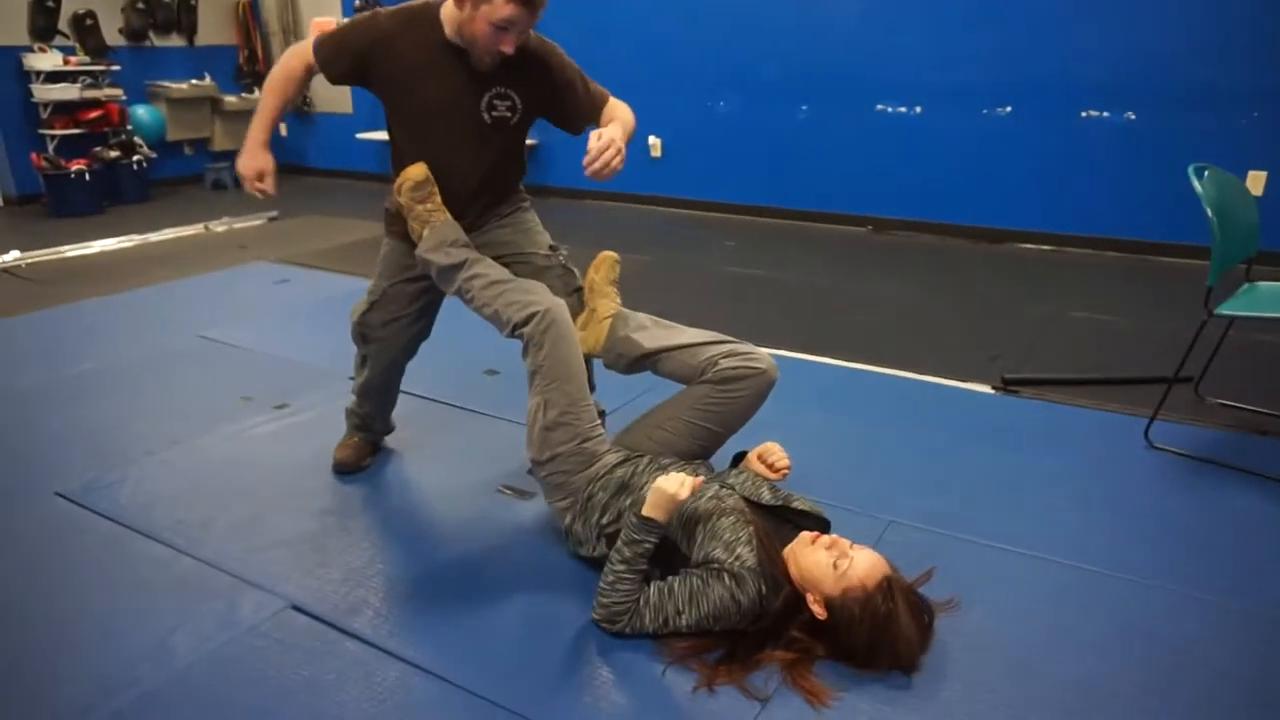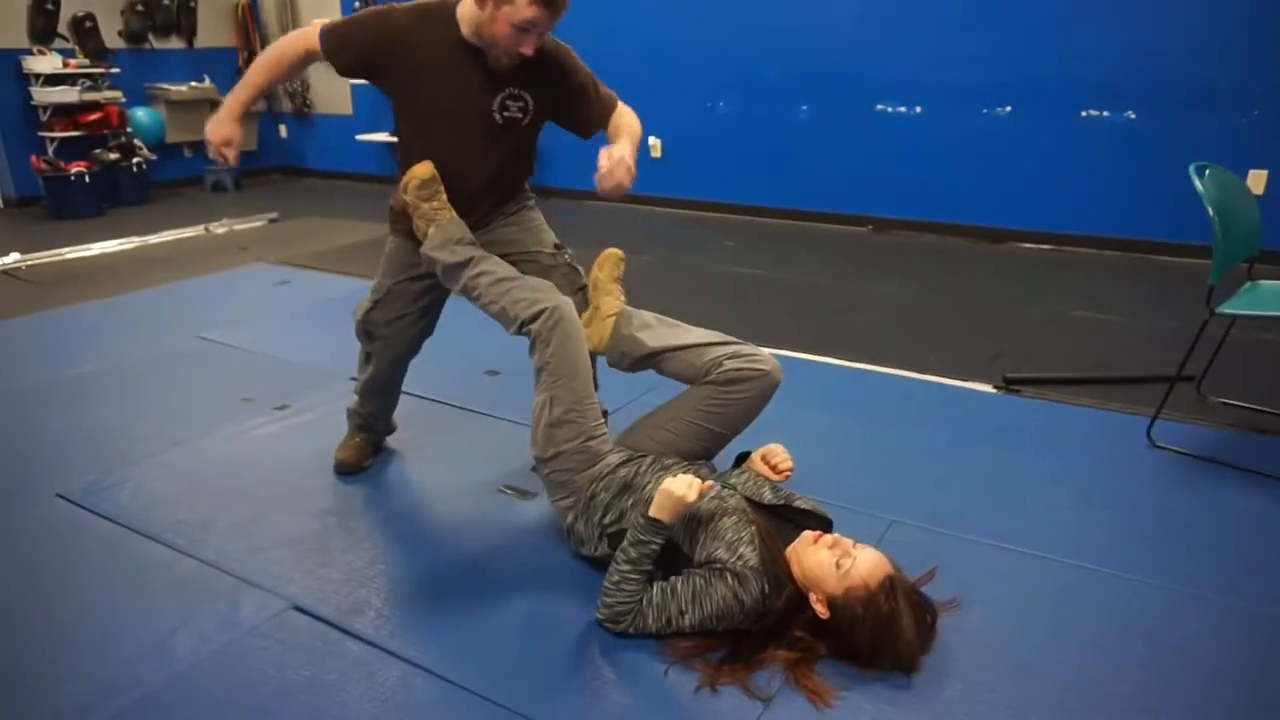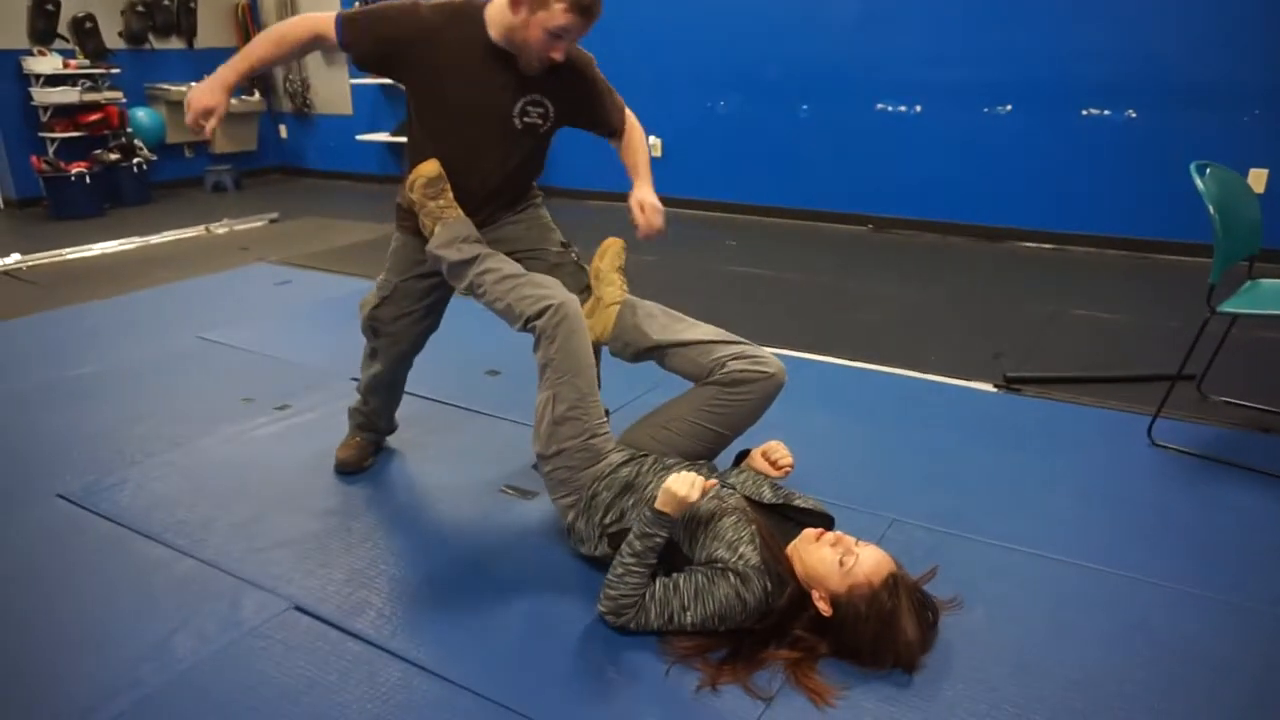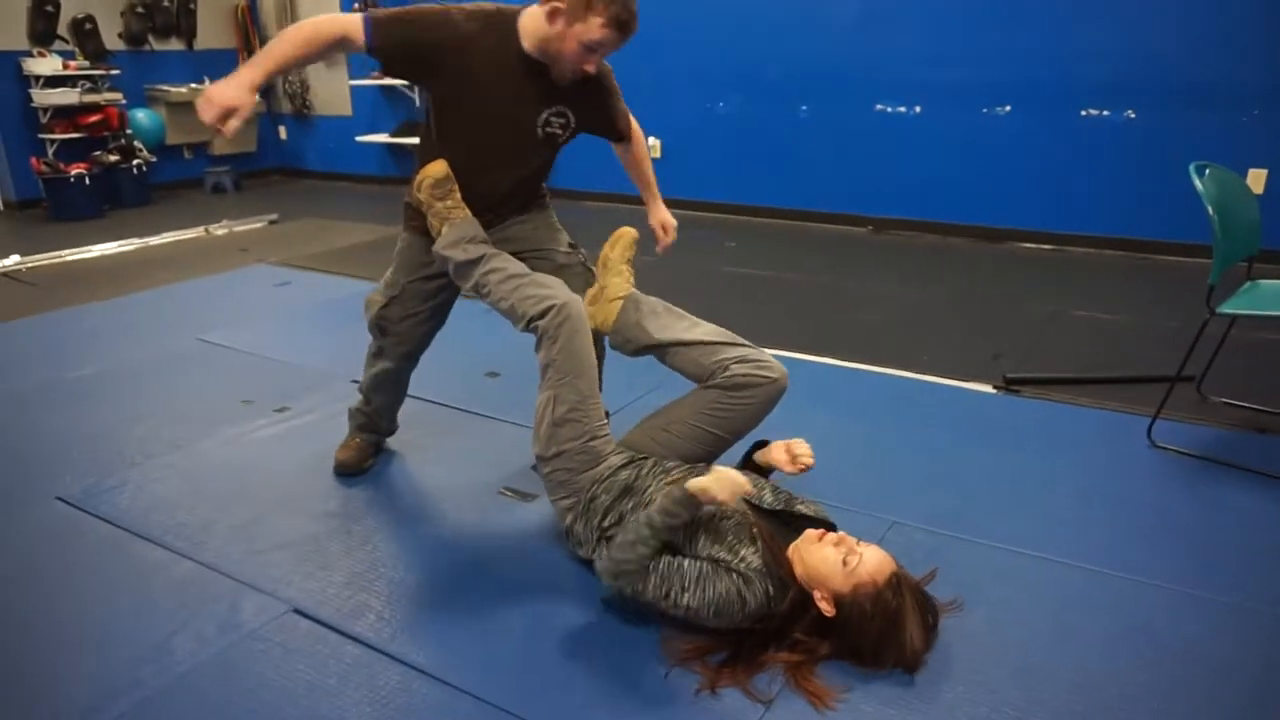
dt=0.1s
person 1, frame 1
left shoulder: (741, 591)
right shoulder: (800, 524)
left elbow: (615, 613)
left wrist: (650, 517)
right wrist: (750, 466)
left hip: (593, 495)
right hip: (638, 466)
left knee: (544, 315)
right knee: (750, 369)
left ankle: (439, 238)
right ankle: (609, 327)
person 1, frame 2
left shoulder: (744, 590)
right shoulder: (804, 523)
left elbow: (619, 613)
left wrist: (656, 519)
right wrist: (753, 466)
left hip: (596, 494)
right hip: (643, 465)
left knee: (551, 313)
right knee: (755, 371)
left ankle: (444, 235)
right ankle: (614, 326)
person 1, frame 3
left shoulder: (743, 591)
right shoulder: (803, 519)
left elbow: (618, 606)
left wrist: (664, 511)
right wrist: (753, 463)
left hip: (594, 492)
right hip: (639, 464)
left knee: (556, 309)
right knee: (758, 372)
left ankle: (450, 233)
right ankle: (615, 315)
person 1, frame 4
left shoulder: (745, 592)
right shoulder: (805, 522)
left elbow: (620, 571)
left wrist: (687, 496)
right wrist: (765, 458)
left hip: (594, 495)
right hip: (641, 466)
left knee: (559, 309)
right knee: (761, 376)
left ankle: (457, 232)
right ankle: (619, 308)
person 2, frame 1
left shoulder: (536, 59)
left elbow: (614, 110)
right elbow: (303, 59)
left wrist: (614, 132)
right wrist: (257, 142)
left hip: (501, 216)
right knee: (381, 336)
right ankle: (365, 428)
person 2, frame 2
left shoulder: (550, 60)
left elbow: (620, 114)
right elbow: (304, 44)
left wrist: (623, 148)
right wrist: (232, 111)
left hip: (506, 215)
right knee: (385, 338)
right ankle: (367, 430)
person 2, frame 3
left shoulder: (572, 69)
left elbow: (624, 124)
left wrist: (642, 185)
right wrist: (223, 82)
left hip: (515, 215)
right knee: (391, 334)
right ankle: (368, 429)
person 2, frame 4
left shoulder: (591, 78)
left elbow: (626, 131)
left wrist: (654, 201)
right wrist: (246, 81)
left hip: (522, 217)
right knee: (397, 335)
right ankle: (368, 430)
